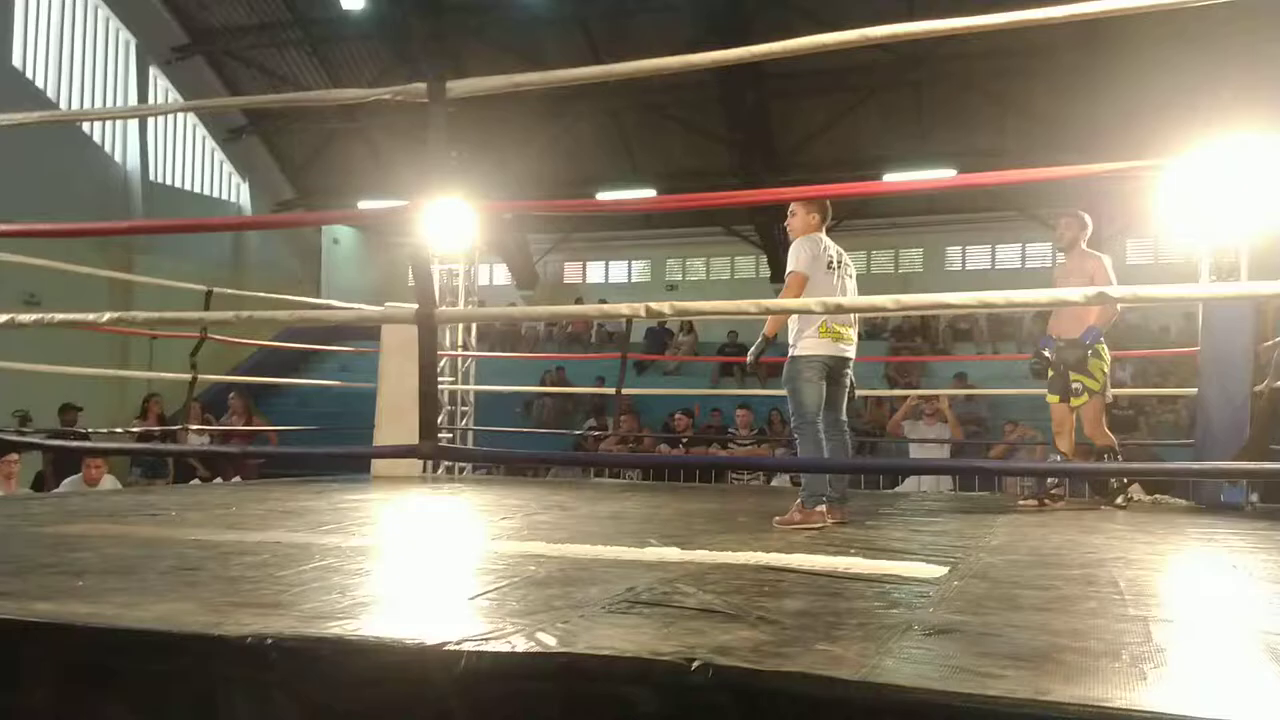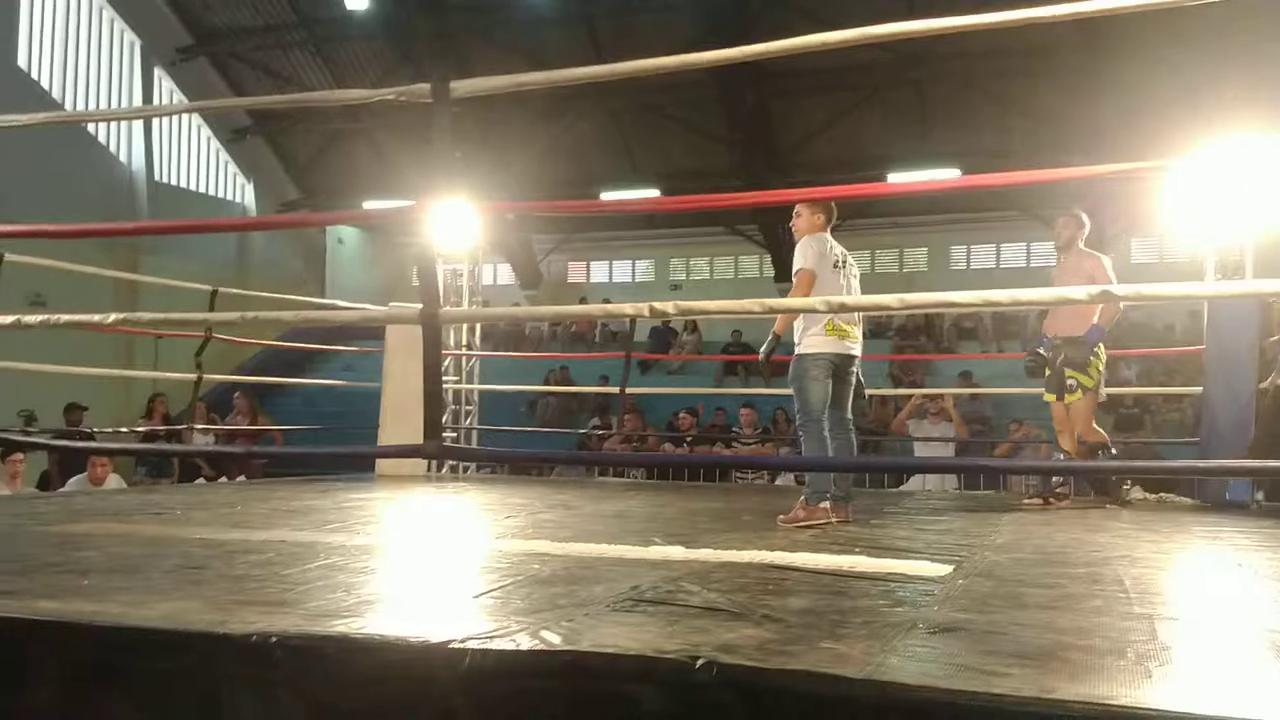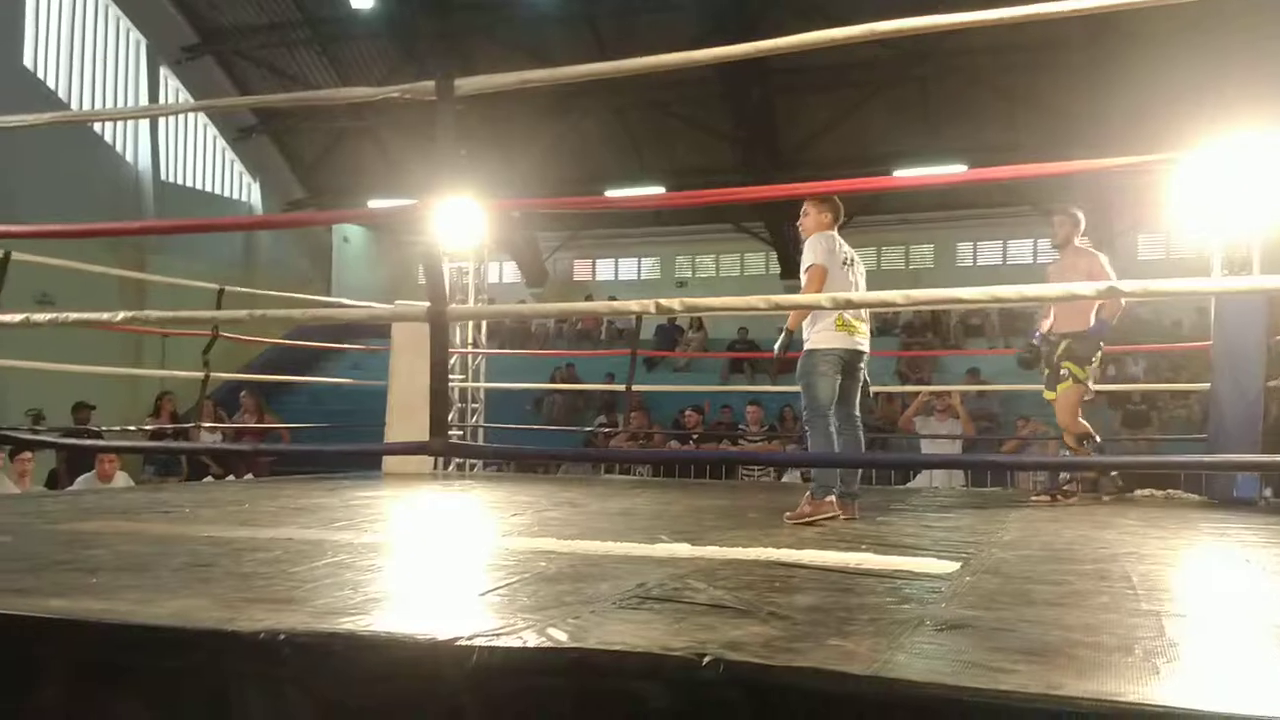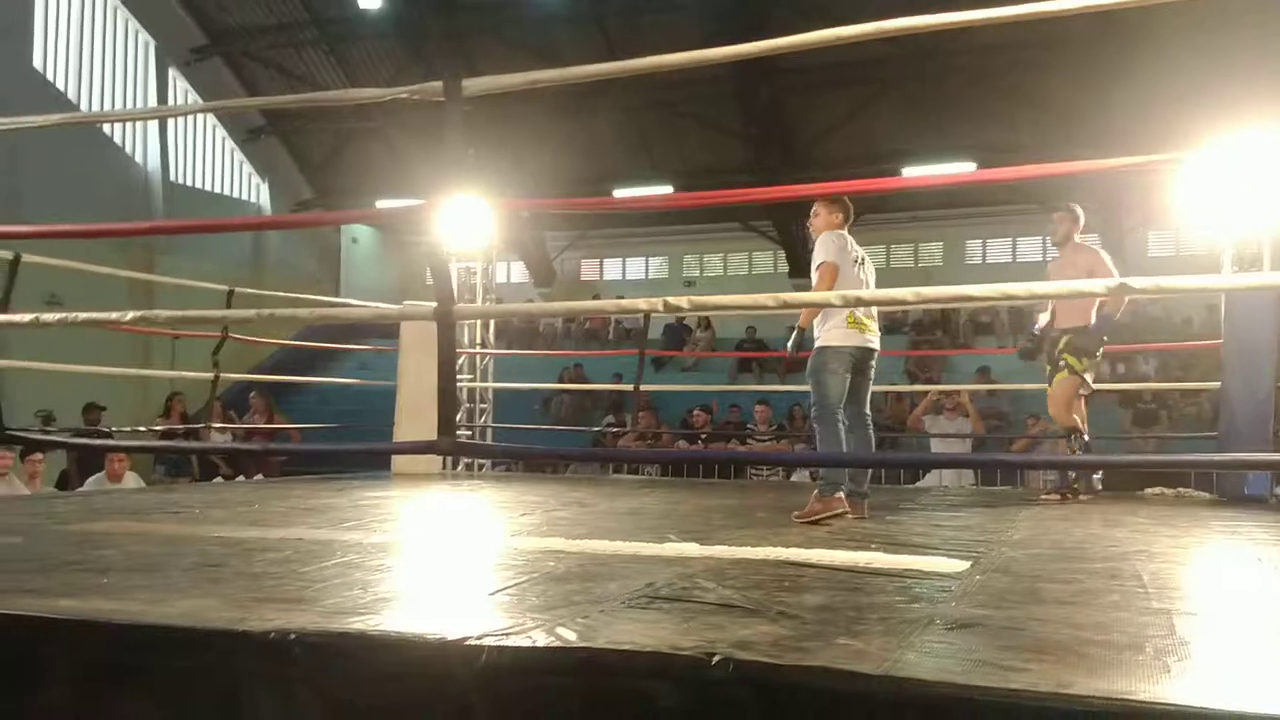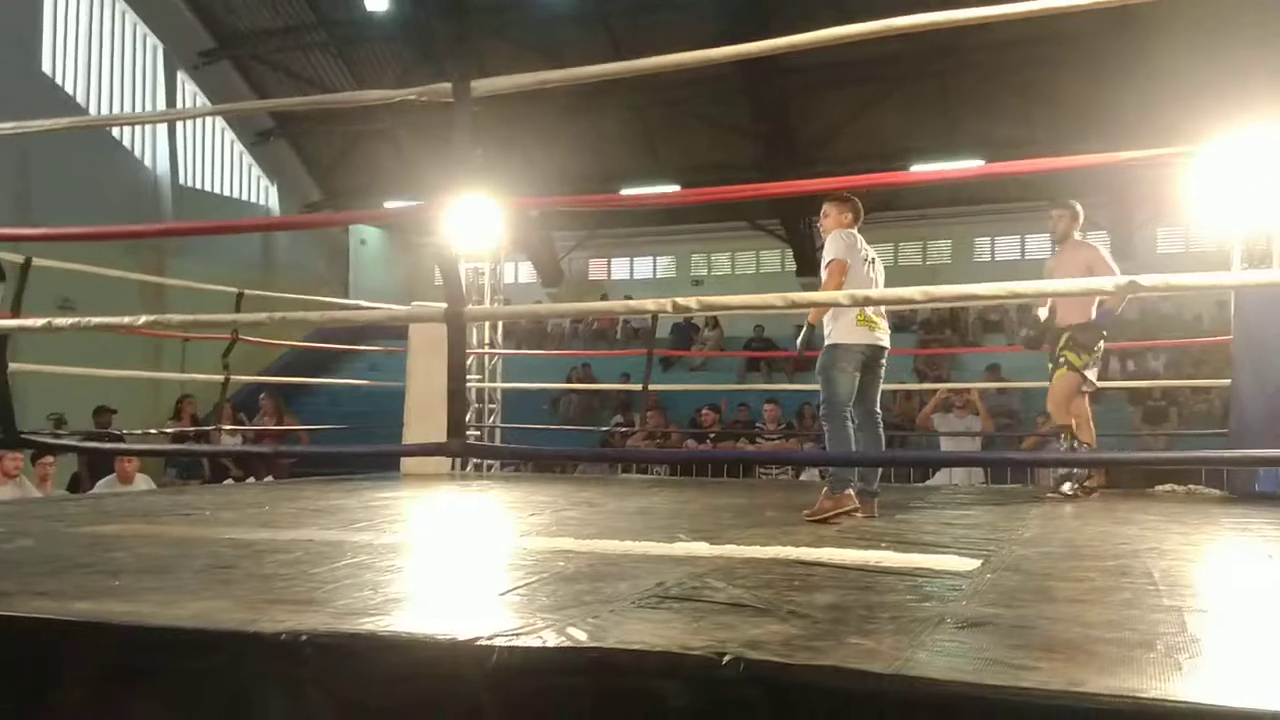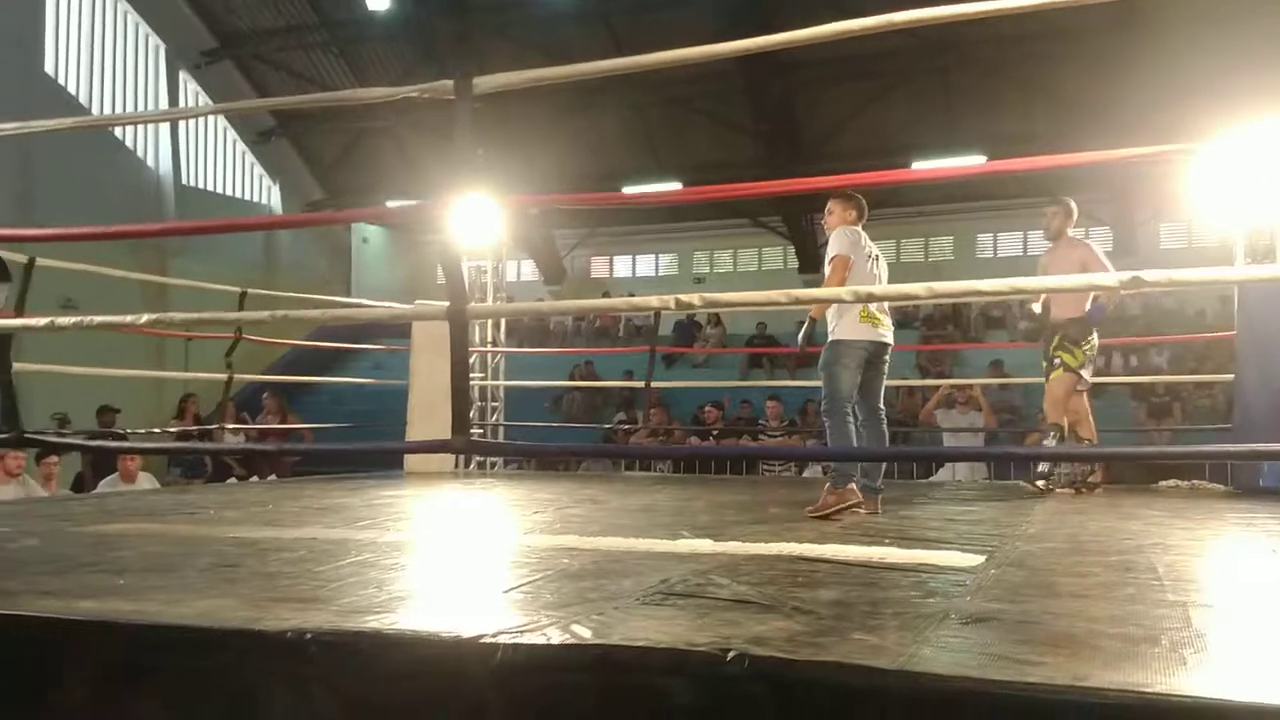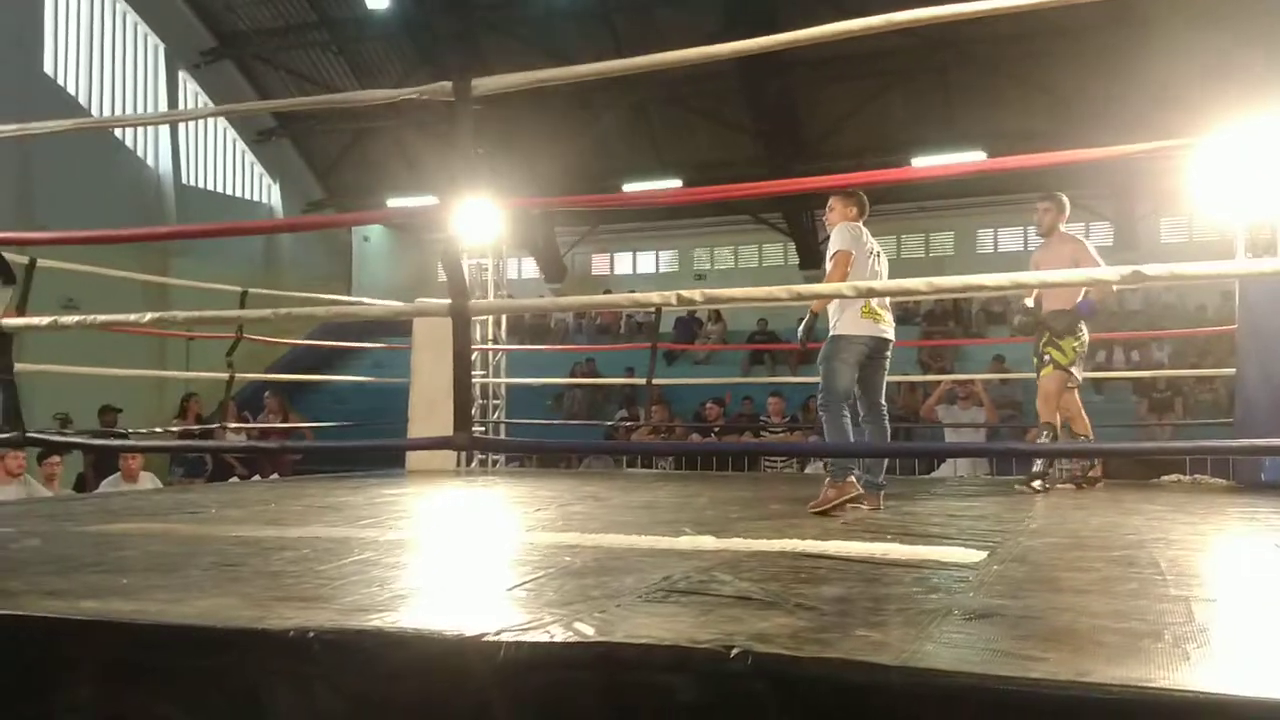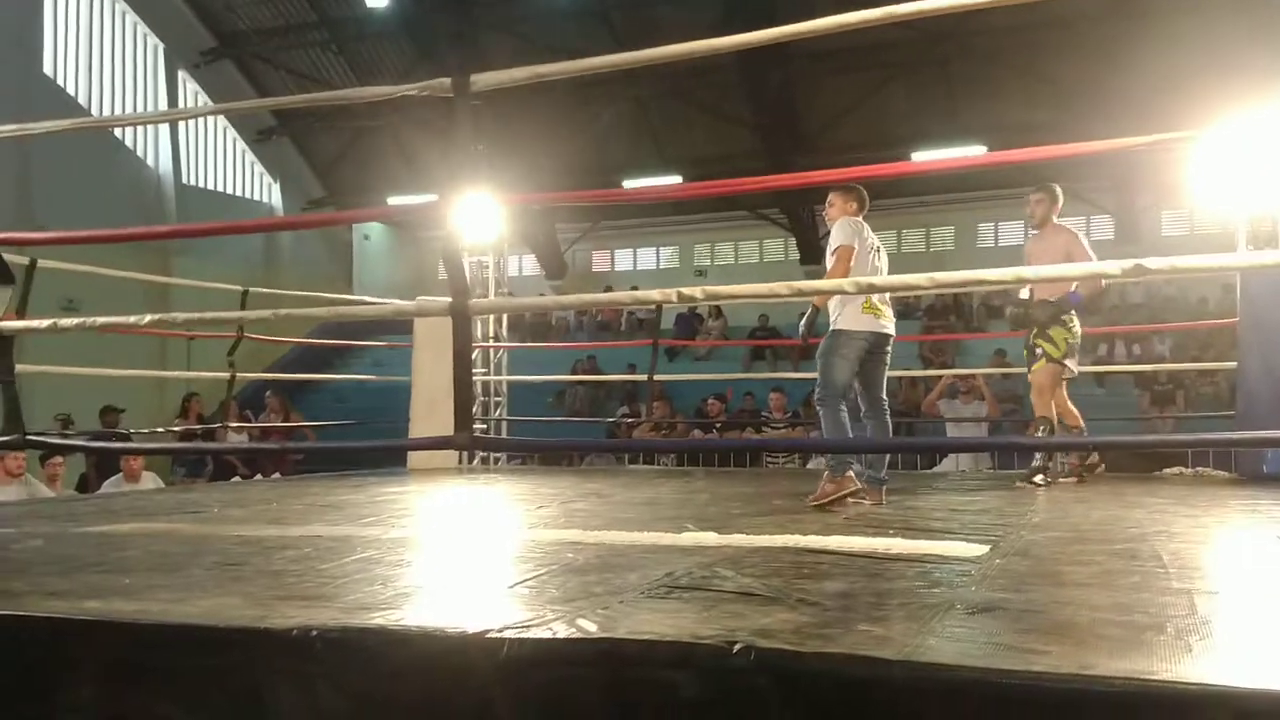
dt=0.1s
person 1, frame 1
left shoulder: (805, 244)
right shoulder: (843, 257)
left elbow: (792, 292)
left wrist: (764, 338)
right wrist: (847, 363)
left hip: (810, 348)
right hip: (842, 349)
left knee: (807, 425)
right knee: (835, 426)
left ankle: (812, 505)
right ankle: (835, 503)
person 1, frame 2
left shoulder: (811, 243)
right shoulder: (846, 258)
left elbow: (801, 291)
left wrist: (774, 335)
right wrist: (854, 362)
left hip: (816, 346)
right hip: (847, 347)
left knee: (812, 423)
right knee: (841, 424)
left ankle: (816, 502)
right ankle: (840, 502)
person 1, frame 3
left shoulder: (819, 241)
right shoulder: (851, 256)
left elbow: (813, 287)
left wrist: (787, 331)
right wrist: (860, 368)
left hip: (825, 342)
right hip: (856, 343)
left knee: (819, 417)
right knee: (848, 420)
left ankle: (822, 496)
right ankle: (847, 498)
person 1, frame 4
left shoulder: (830, 239)
right shoulder: (861, 256)
left elbow: (825, 284)
left wrist: (799, 329)
left hip: (836, 340)
right hip: (866, 340)
left knee: (828, 415)
right knee: (859, 419)
left ankle: (831, 492)
right ankle: (857, 497)
person 1, frame 5
left shoulder: (840, 239)
right shoulder: (871, 255)
left elbow: (834, 280)
left wrist: (809, 324)
left hip: (848, 338)
right hip: (876, 339)
left knee: (835, 412)
right knee: (868, 418)
left ankle: (840, 489)
right ankle: (867, 496)
person 1, frame 6
left shoulder: (845, 235)
right shoulder: (874, 253)
left elbow: (837, 276)
left wrist: (811, 319)
left hip: (851, 334)
right hip: (880, 335)
left knee: (837, 408)
right knee: (872, 414)
left ankle: (843, 484)
right ankle: (870, 493)
person 1, frame 7
left shoulder: (846, 231)
right shoulder: (875, 249)
left elbow: (839, 271)
left wrist: (812, 314)
left hip: (852, 330)
right hip: (881, 331)
left knee: (832, 402)
right knee: (873, 410)
left ankle: (842, 479)
right ankle: (873, 488)
person 1, frame 8
left shoulder: (847, 225)
right shoulder: (875, 244)
left elbow: (841, 266)
left wrist: (814, 308)
left hip: (852, 325)
right hip: (881, 326)
left knee: (830, 396)
right knee: (875, 405)
left ankle: (840, 473)
right ankle: (875, 484)
person 2, frame 1
left shoulder: (1096, 262)
right shoulder: (1060, 270)
left elbow: (1111, 308)
left wrist: (1085, 343)
right wrist: (1044, 348)
left hip: (1086, 352)
right hip: (1061, 351)
left knee: (1094, 427)
right knee: (1060, 426)
left ankle: (1119, 488)
right ankle: (1054, 487)
person 2, frame 2
left shoulder: (1095, 262)
right shoulder: (1058, 270)
left elbow: (1114, 306)
left wrist: (1089, 341)
right wrist: (1039, 347)
left hip: (1083, 350)
right hip: (1057, 350)
left knee: (1083, 426)
right knee: (1061, 425)
left ankle: (1113, 481)
right ankle: (1058, 486)
person 2, frame 3
left shoulder: (1092, 260)
right shoulder: (1054, 268)
left elbow: (1115, 300)
left wrist: (1095, 337)
right wrist: (1036, 340)
left hip: (1080, 344)
right hip: (1055, 345)
left knee: (1067, 417)
right knee: (1067, 419)
right ankle: (1065, 482)
person 2, frame 4
left shoulder: (1092, 256)
right shoulder: (1054, 265)
left elbow: (1118, 295)
left wrist: (1098, 331)
right wrist: (1035, 333)
left hip: (1081, 339)
right hip: (1056, 341)
left knee: (1058, 409)
right knee: (1073, 414)
left ankle: (1088, 468)
right ankle: (1076, 480)
person 2, frame 5
left shoulder: (1091, 253)
right shoulder: (1053, 261)
left elbow: (1119, 290)
right elbow: (1046, 302)
left wrist: (1098, 325)
right wrist: (1038, 323)
left hip: (1081, 339)
right hip: (1058, 338)
left knee: (1056, 404)
right knee: (1077, 412)
left ankle: (1068, 473)
right ankle: (1086, 479)
person 2, frame 6
left shoulder: (1084, 251)
right shoulder: (1047, 258)
left elbow: (1112, 287)
right elbow: (1040, 299)
left wrist: (1090, 320)
right wrist: (1035, 314)
left hip: (1076, 336)
right hip: (1053, 335)
left knee: (1054, 404)
right knee: (1076, 409)
left ankle: (1046, 472)
right ankle: (1090, 474)
person 2, frame 7
left shoulder: (1076, 247)
right shoulder: (1038, 253)
left elbow: (1105, 284)
left wrist: (1076, 312)
right wrist: (1027, 311)
left hip: (1068, 332)
right hip: (1046, 332)
left knee: (1046, 401)
right knee: (1069, 405)
left ankle: (1041, 471)
right ankle: (1088, 469)
person 2, frame 8
left shoulder: (1069, 238)
right shoulder: (1031, 245)
left elbow: (1095, 280)
left wrist: (1061, 305)
right wrist: (1022, 302)
left hip: (1059, 323)
right hip: (1037, 325)
left knee: (1041, 395)
right knee: (1057, 398)
left ankle: (1041, 465)
right ankle: (1086, 456)
